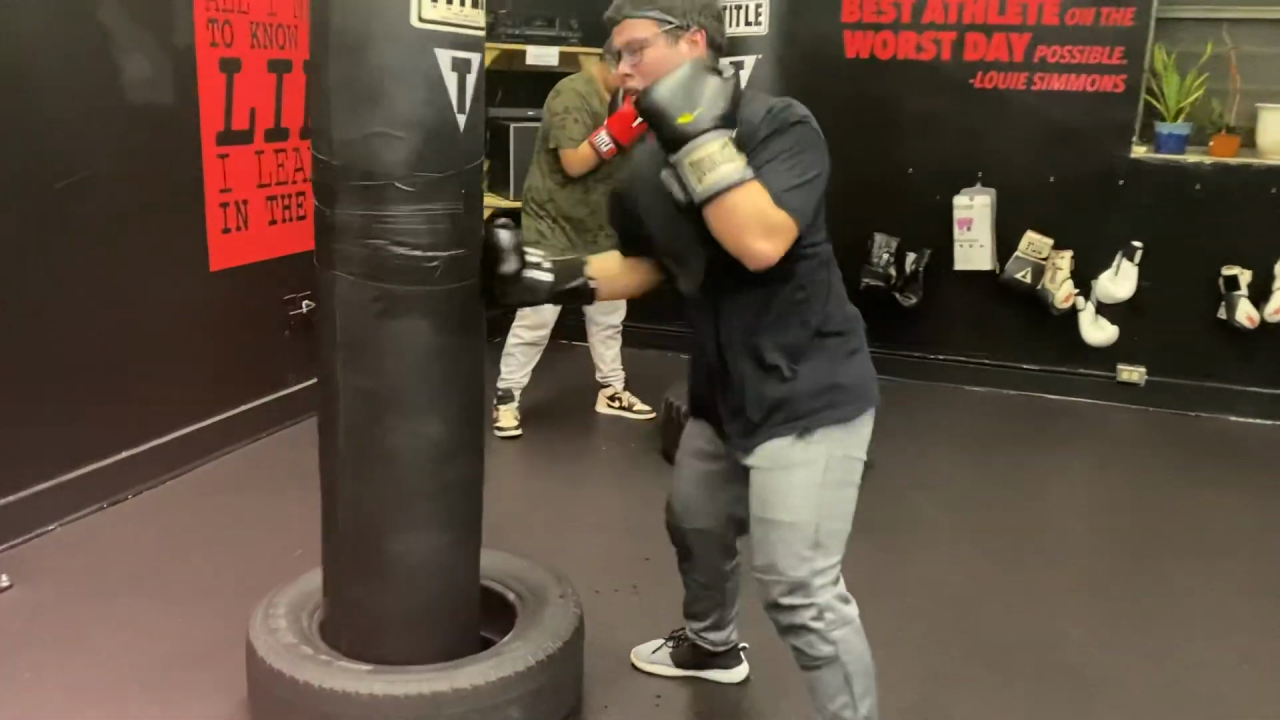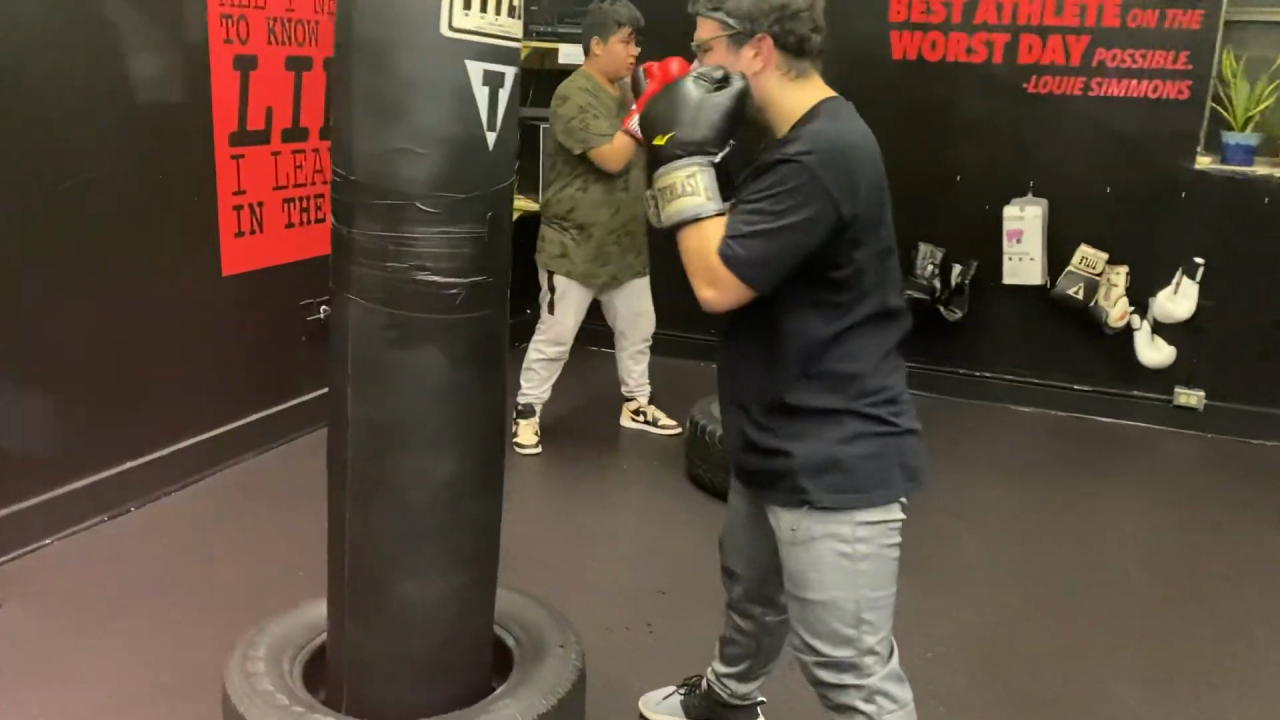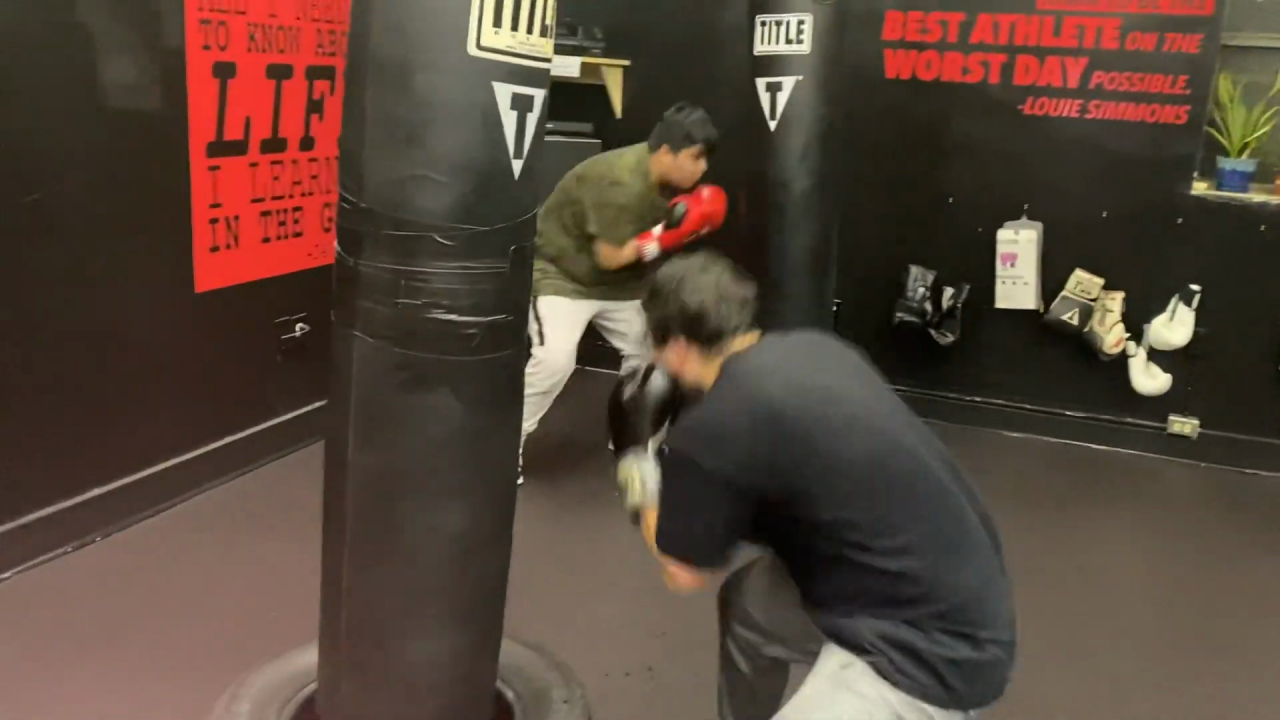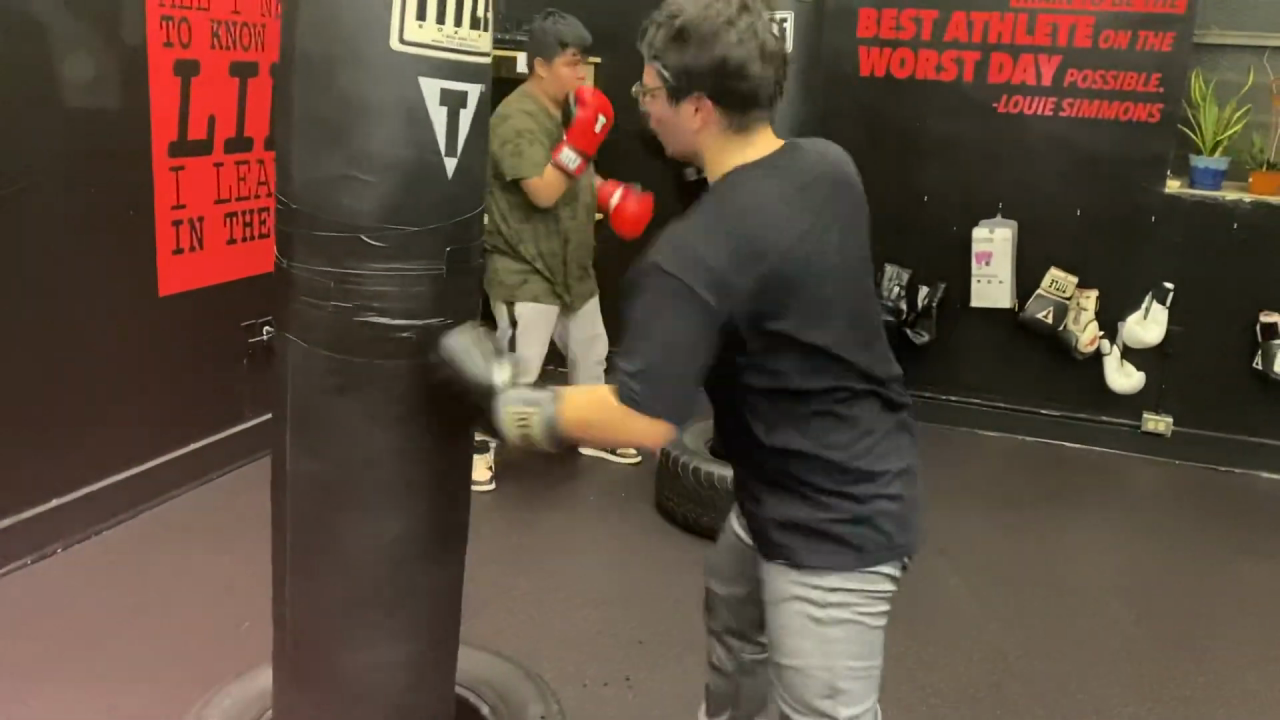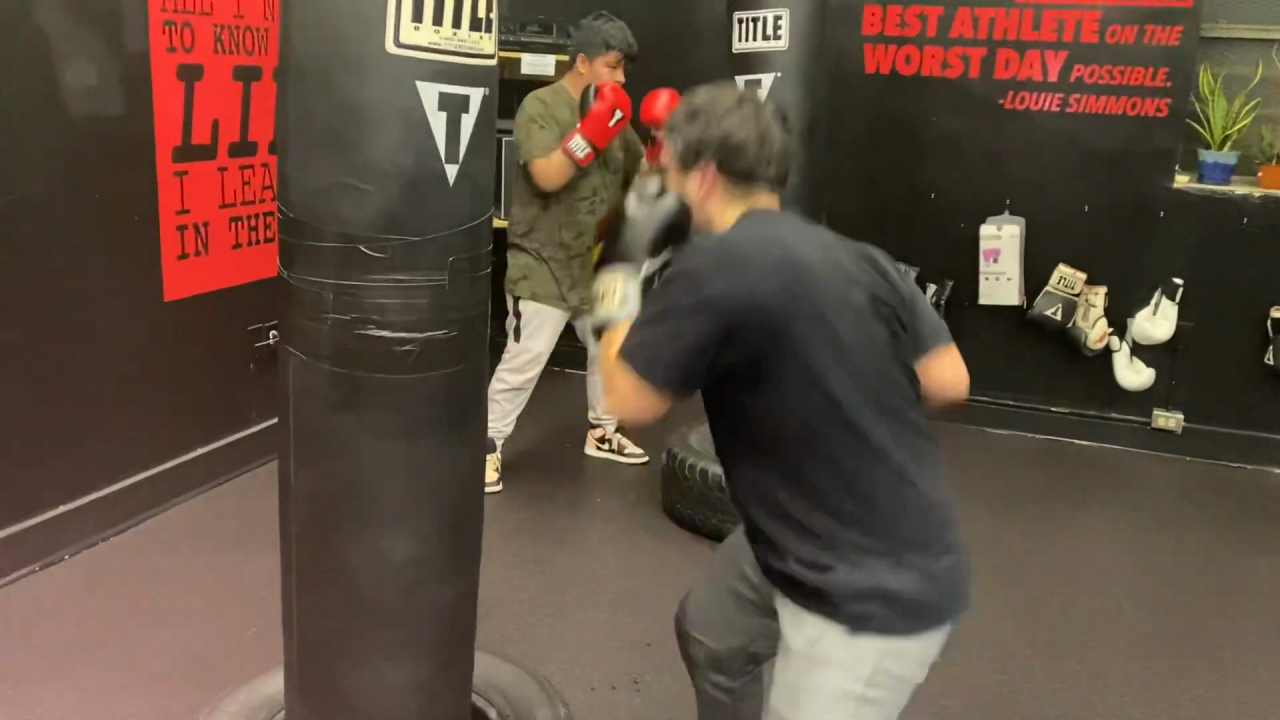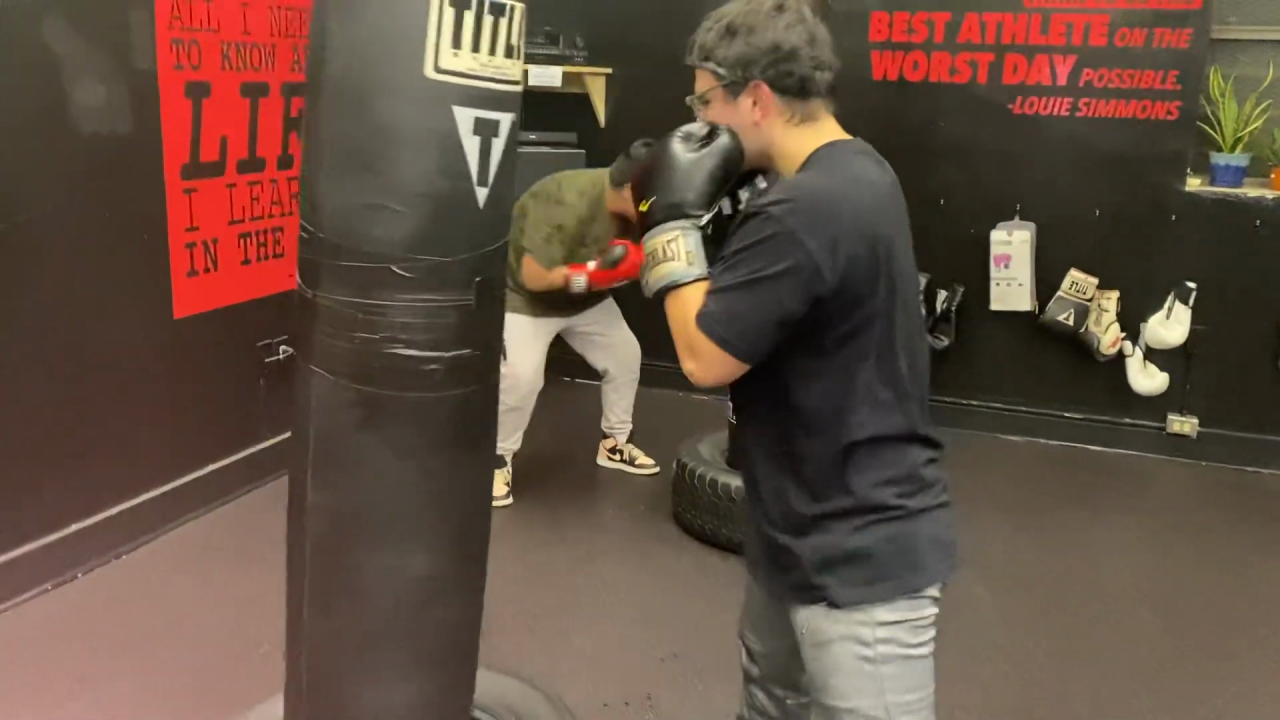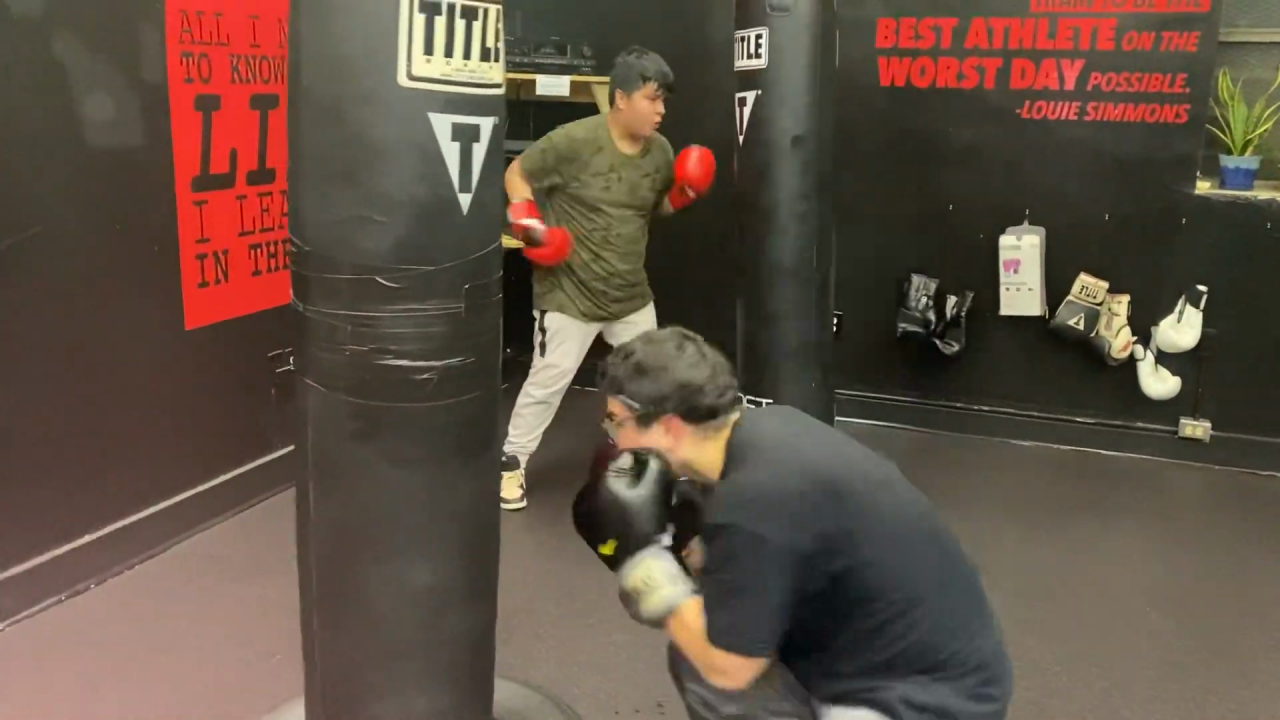
dt=0.7s
person 1, frame 1
left shoulder: (781, 124)
right shoulder: (663, 153)
left elbow: (762, 243)
right elbow: (645, 270)
left wrist: (697, 130)
right wrist: (556, 278)
left hip: (810, 395)
right hip: (730, 393)
left knee: (799, 589)
right knee: (697, 521)
right ankle: (711, 641)
person 1, frame 2
left shoulder: (822, 156)
right shoulder: (817, 135)
left elbow: (716, 283)
right elbow: (741, 250)
left wrist: (684, 157)
right wrist: (687, 154)
left hip: (836, 461)
right hip: (782, 441)
right knee: (751, 580)
person 1, frame 3
left shoulder: (717, 434)
right shoulder: (811, 348)
left elbow: (685, 570)
left wrist: (638, 458)
left hip: (935, 643)
right knee: (745, 601)
person 1, frame 4
left shoulder: (696, 255)
right shoulder: (824, 163)
left elbow: (642, 421)
left wrist: (500, 399)
left hip: (833, 516)
right hip: (833, 484)
right knee: (733, 605)
person 1, frame 5
left shoulder: (737, 256)
right shoulder: (857, 259)
left elbow: (629, 400)
right elbow: (948, 381)
left hip: (878, 585)
right knee: (706, 632)
person 1, frame 6
left shoulder: (802, 213)
right shoulder: (860, 172)
left elbow: (704, 357)
left wrist: (673, 220)
left hip: (861, 548)
right hip: (810, 521)
person 1, frame 7
left shoulder: (757, 501)
right shoulder: (770, 435)
left elbow: (731, 666)
left wrist: (639, 551)
right wrist: (636, 542)
right knee: (693, 654)
person 2, frame 1
left shoulder: (623, 99)
right shoulder: (571, 95)
right elbow: (574, 165)
right wrist: (620, 127)
left hip: (599, 230)
right hip: (552, 229)
left knee: (608, 316)
right knee: (535, 321)
left ankle: (611, 390)
right ankle: (505, 398)
person 2, frame 2
left shoulder: (627, 89)
right shoulder: (573, 95)
right elbow: (612, 159)
right wrist: (645, 106)
left hip: (624, 240)
right hip: (574, 242)
left knee: (637, 327)
right knee: (555, 336)
left ankle: (636, 403)
right ankle: (526, 412)
person 2, frame 3
left shoulder: (663, 184)
right shoulder: (620, 181)
left elbow: (651, 242)
right elbow: (609, 257)
left wrist: (685, 226)
right wrist: (670, 234)
right hip: (558, 273)
left knee: (646, 348)
right knee: (552, 361)
person 2, frame 4
left shoulder: (573, 107)
right shoulder: (515, 117)
right elbow: (544, 192)
left wrist: (614, 198)
right wrist: (582, 138)
left hip: (572, 268)
right hip: (524, 272)
left knee: (592, 351)
right knee: (521, 367)
right ankle: (480, 445)
person 2, frame 5
left shoulder: (613, 110)
right shoulder: (541, 106)
left elbow: (639, 171)
right elbow: (547, 177)
right wrist: (591, 129)
left hip: (600, 264)
right hip: (543, 266)
right knee: (525, 361)
left ankle: (601, 432)
right ankle: (488, 447)
person 2, frame 6
left shoulder: (628, 209)
right shoulder: (566, 206)
left elbow: (626, 261)
right elbow: (533, 278)
left wrist: (642, 262)
right wrist: (596, 274)
left hip: (584, 294)
right hip: (524, 298)
left knee: (625, 354)
right knee: (520, 379)
left ankle: (614, 443)
right ankle: (499, 461)
person 2, frame 7
left shoulder: (659, 152)
right shoulder: (576, 140)
left elbow: (667, 207)
right elbow: (516, 174)
left wrist: (689, 188)
right wrist: (533, 225)
left hip: (629, 290)
right hip: (568, 289)
right knee: (548, 379)
right ankle: (511, 465)
